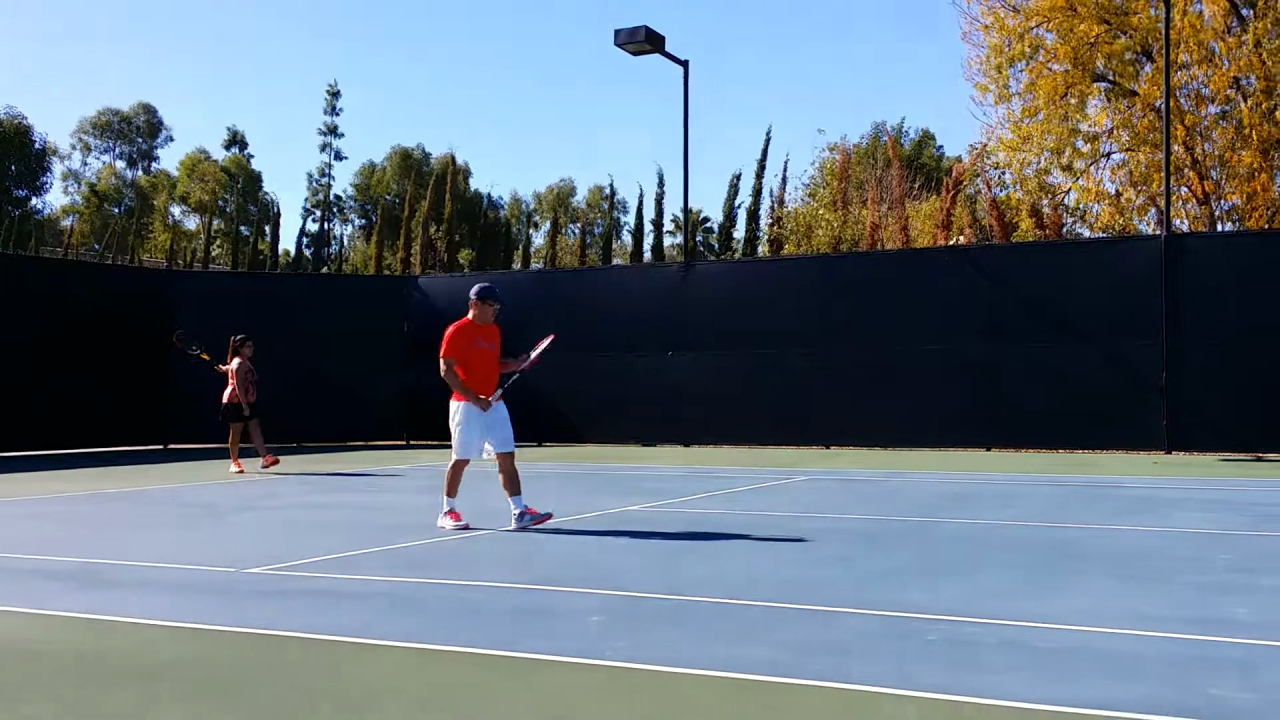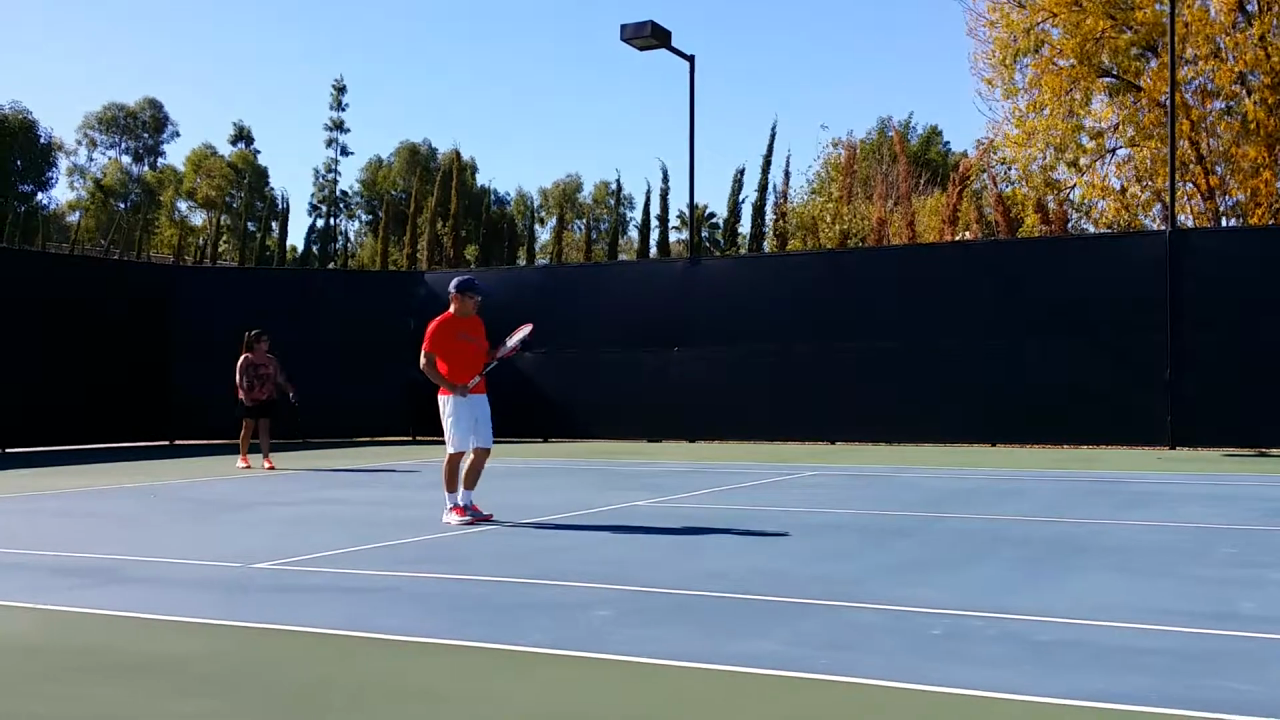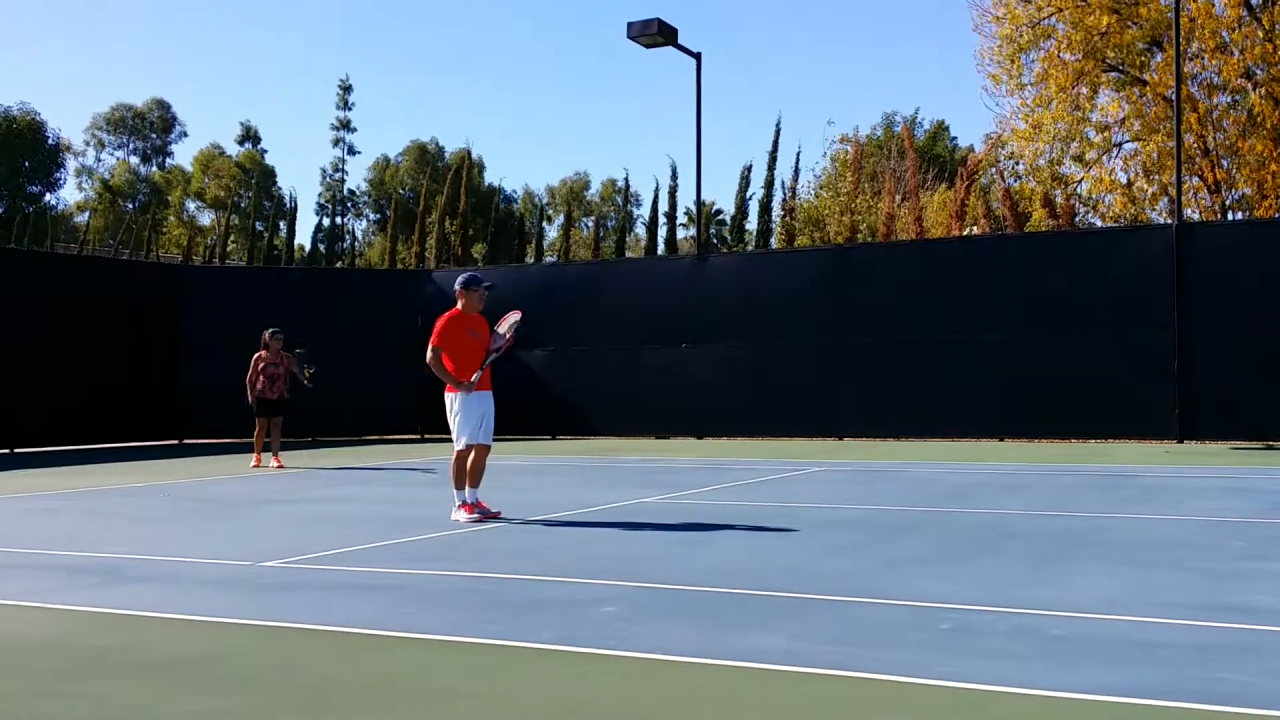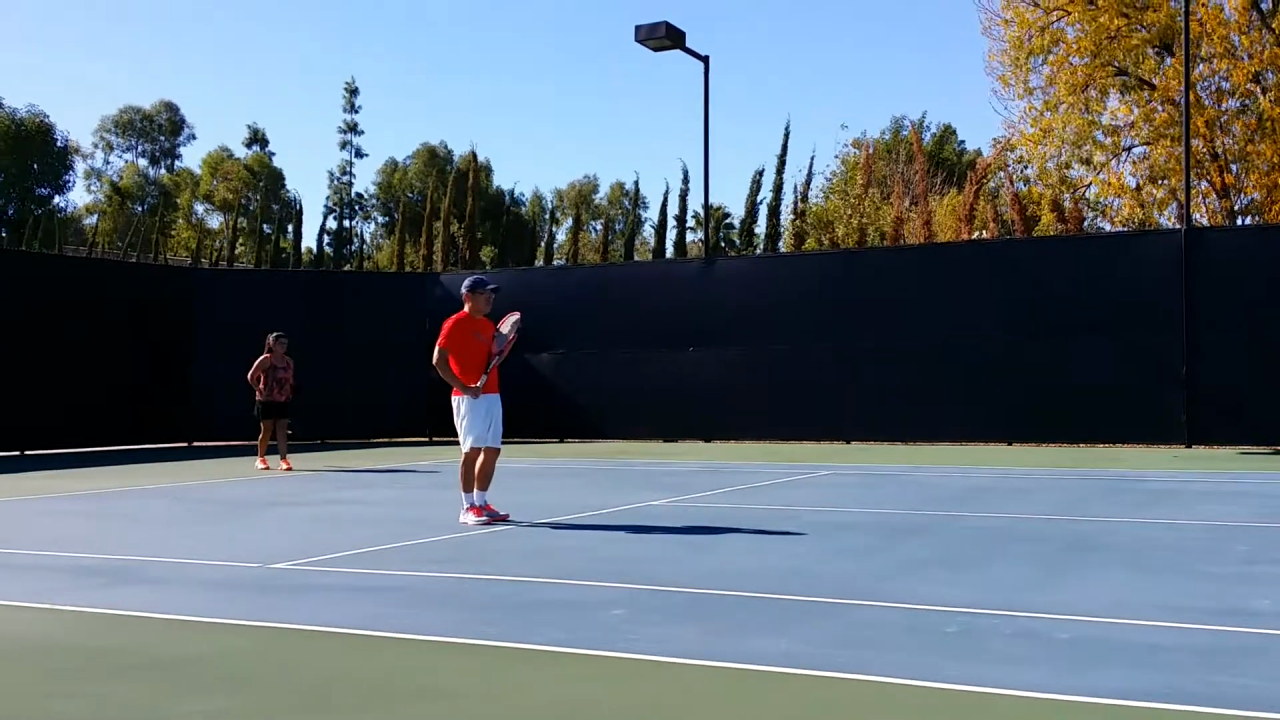
dt=0.5s
person 1, frame 1
left shoulder: (494, 331)
right shoulder: (457, 331)
right elbow: (446, 370)
left wrist: (517, 364)
right wrist: (474, 398)
left hip: (494, 404)
right hip: (467, 405)
left knee: (507, 457)
right knee: (461, 459)
left ankle: (520, 513)
right ankle: (447, 512)
person 1, frame 2
left shoulder: (477, 322)
right shoulder: (440, 325)
right elbow: (426, 363)
left wrist: (499, 352)
right wrist: (451, 387)
left hip: (479, 396)
right hip: (455, 398)
left knee: (483, 451)
right knee: (456, 452)
left ankle: (466, 504)
right ankle: (452, 507)
person 1, frame 3
left shoulder: (481, 321)
right shoulder: (448, 321)
right elbow: (432, 358)
left wrist: (497, 346)
right wrist: (457, 383)
left hip: (484, 393)
right hip: (462, 395)
left knee: (482, 448)
right knee: (463, 448)
left ankle: (472, 501)
right ankle: (459, 505)
person 1, frame 4
left shoulder: (488, 325)
right shoulder: (456, 324)
right elbow: (439, 360)
right wrist: (463, 387)
left hip: (492, 396)
right hip: (469, 398)
left knee: (492, 452)
right knee: (472, 451)
left ankle: (481, 503)
right ankle: (468, 508)
